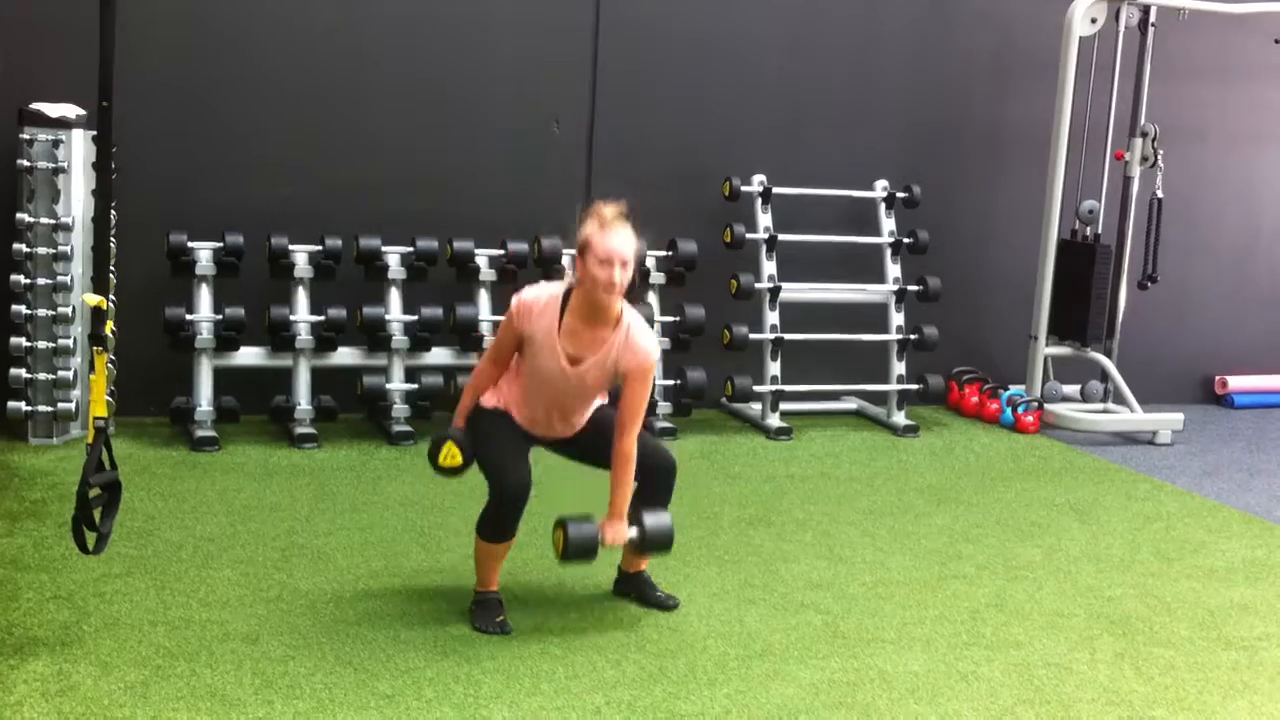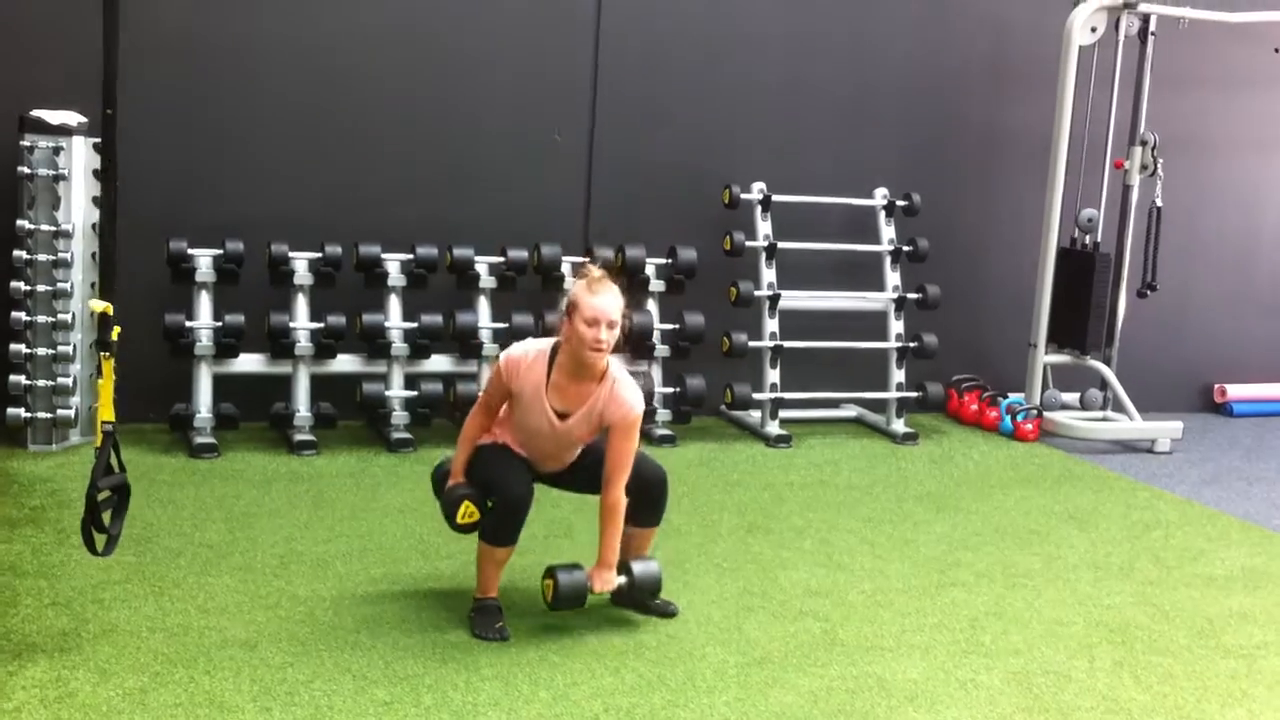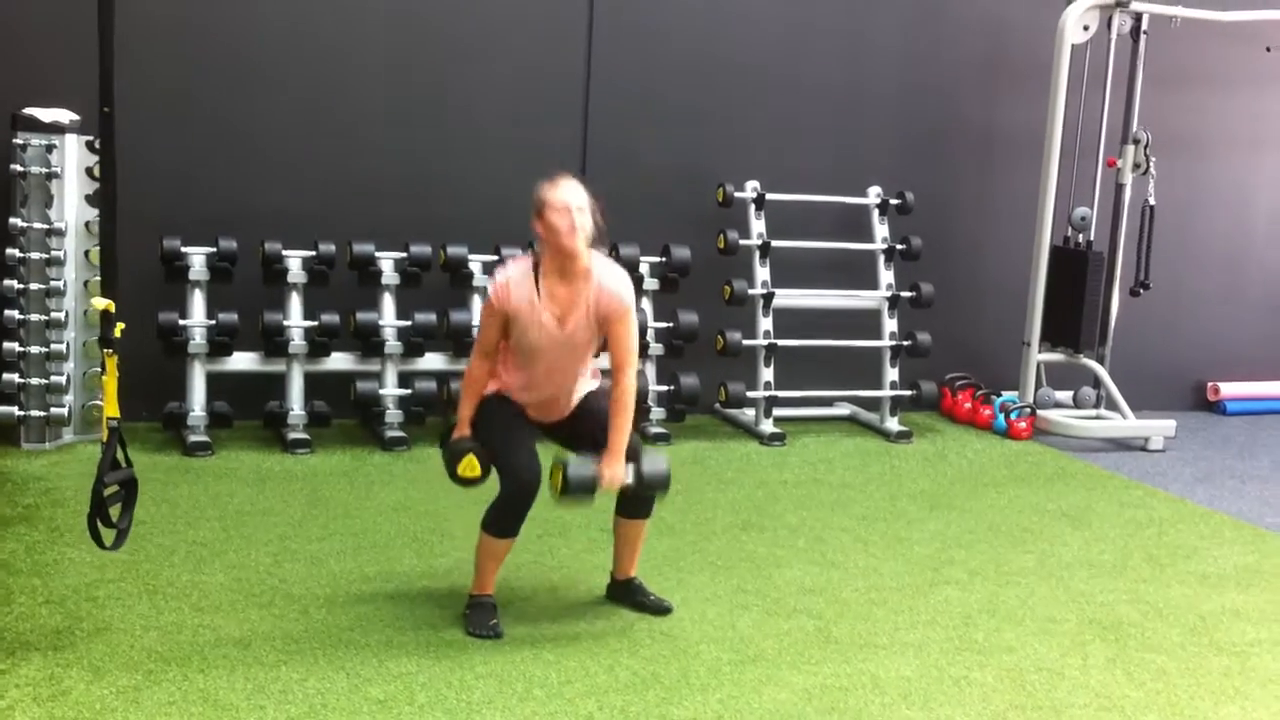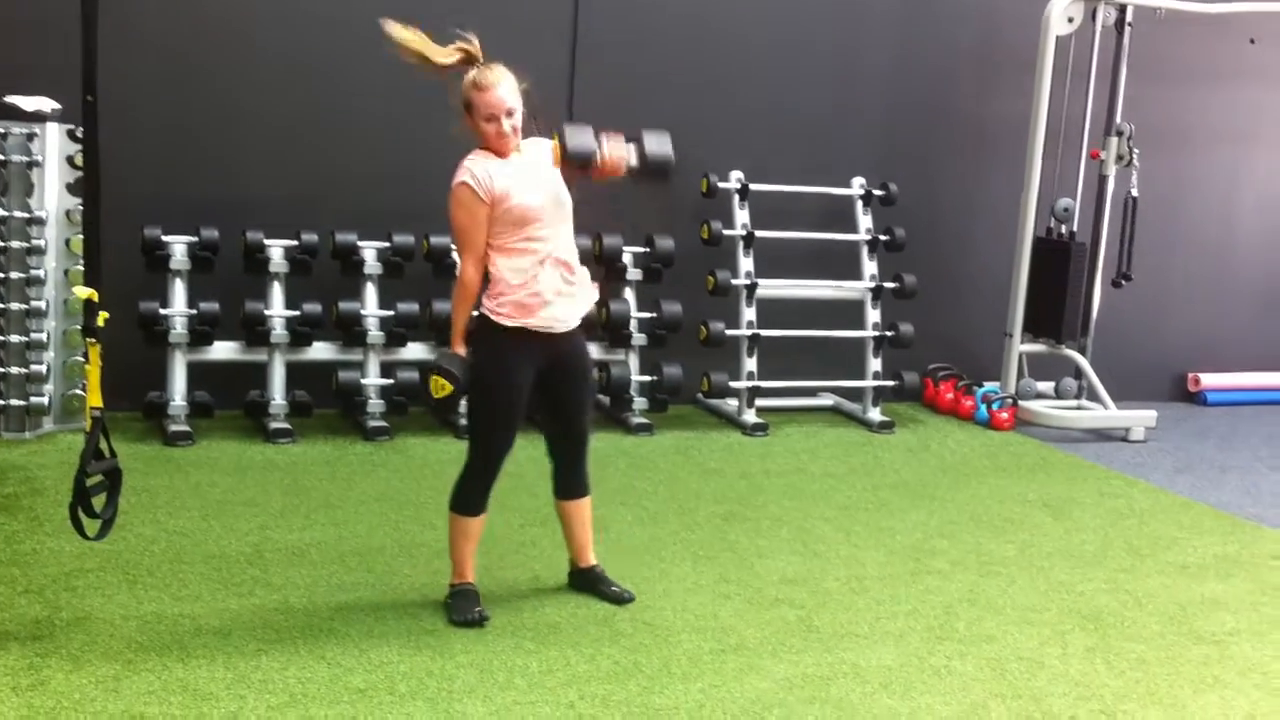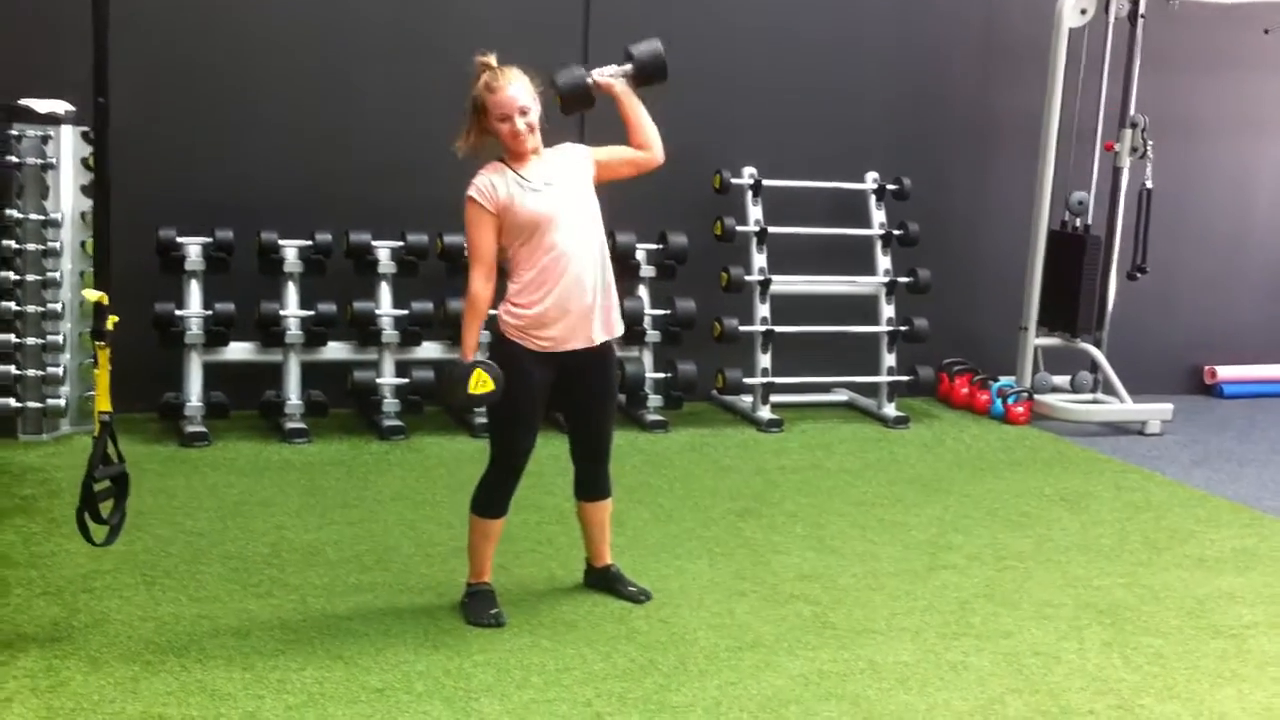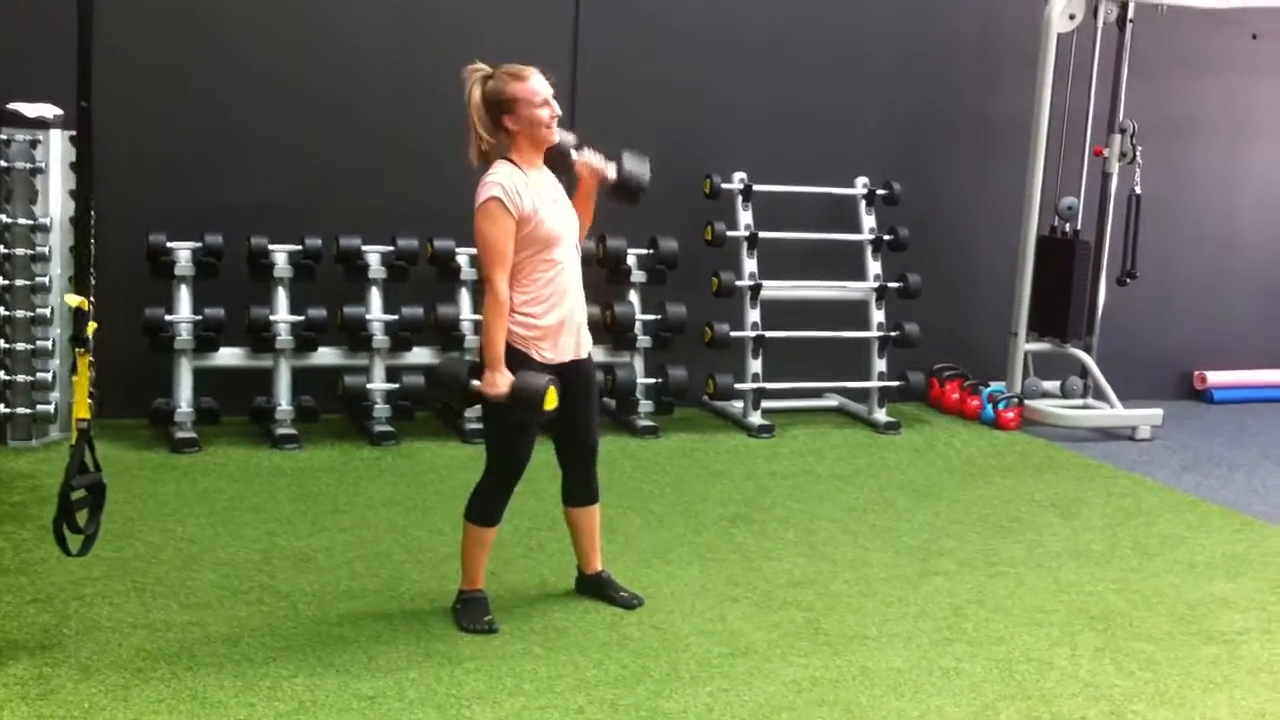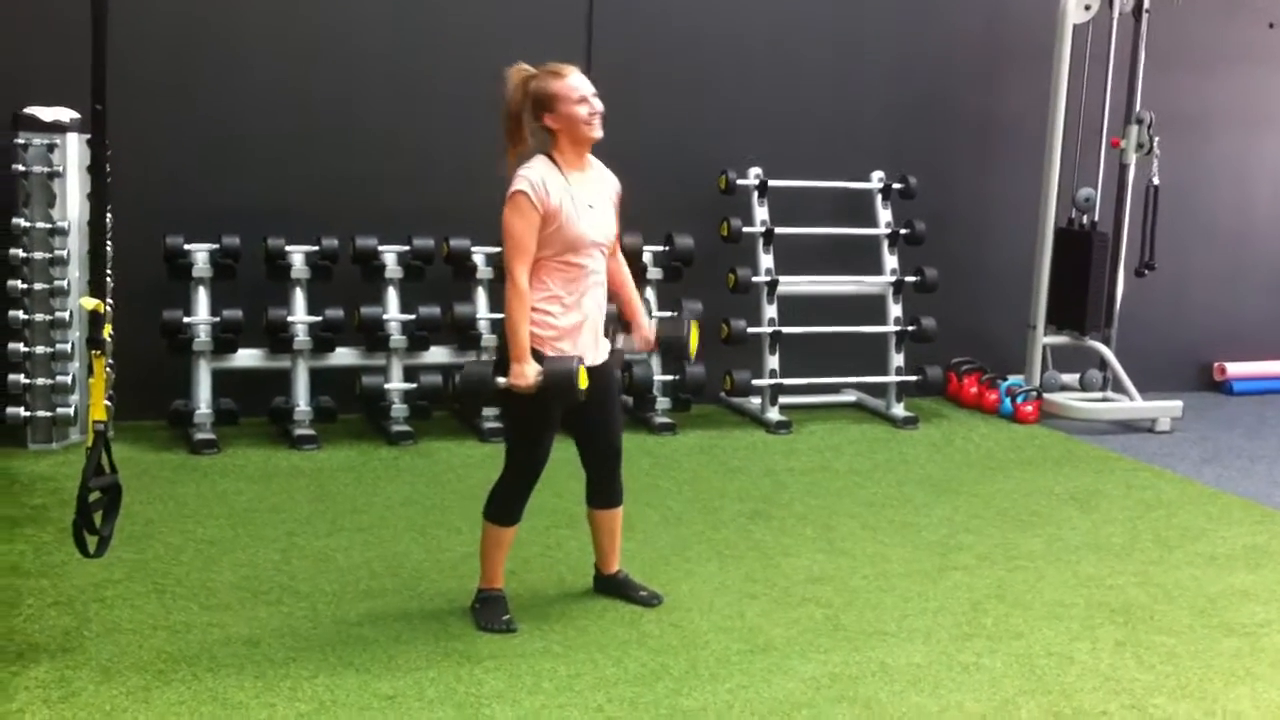
dt=0.4s
person 1, frame 1
left shoulder: (639, 342)
right shoulder: (533, 304)
left elbow: (626, 440)
right elbow: (493, 363)
left wrist: (617, 518)
right wrist: (460, 422)
left hip: (578, 422)
right hip: (505, 415)
left knee: (659, 467)
right knee: (511, 485)
left ankle: (631, 576)
right ankle: (486, 593)
person 1, frame 2
left shoulder: (624, 395)
right shoulder: (520, 361)
left elbow: (614, 489)
right elbow: (483, 414)
left wrist: (606, 566)
right wrist: (456, 471)
left hip: (569, 458)
right hip: (503, 450)
left knee: (650, 481)
right knee: (514, 493)
left ankle: (628, 586)
right ankle: (485, 600)
person 1, frame 3
left shoulder: (611, 284)
right shoulder: (509, 282)
left elbow: (625, 374)
right elbow: (482, 359)
left wrist: (615, 453)
right wrist: (463, 425)
left hip: (575, 397)
right hip: (511, 399)
right knee: (521, 483)
left ankle: (624, 580)
right ankle: (480, 598)
person 1, frame 4
left shoulder: (540, 150)
right shoulder: (475, 174)
left elbow: (605, 169)
right elbow: (470, 267)
left wrist: (614, 155)
right wrist: (457, 340)
left hip: (567, 328)
right hip: (510, 334)
left knee: (573, 452)
right knee: (486, 459)
left ankle: (585, 568)
right ankle: (463, 584)
person 1, frame 5
left shoulder: (572, 158)
right shoulder: (488, 187)
left elbow: (649, 155)
right elbow: (480, 279)
left wrist: (621, 92)
right wrist: (468, 356)
left hip: (592, 339)
right hip: (525, 346)
left knee: (594, 456)
right knee: (507, 465)
left ankle: (601, 566)
right ankle: (478, 586)
person 1, frame 6
left shoulder: (545, 174)
right shoulder: (501, 187)
right elbow: (497, 284)
left wrist: (591, 182)
right wrist: (493, 366)
left hip: (571, 347)
right hip: (523, 354)
left knee: (582, 460)
right knee: (504, 473)
left ankle: (591, 573)
right ankle: (470, 593)
person 1, frame 7
left shoulder: (605, 178)
right shoulder: (533, 184)
right elbow: (518, 276)
left wrist: (639, 317)
right wrist: (520, 359)
left hip: (593, 350)
right hip: (542, 355)
left knee: (607, 463)
right knee: (523, 473)
left ankle: (609, 572)
right ankle: (490, 591)
